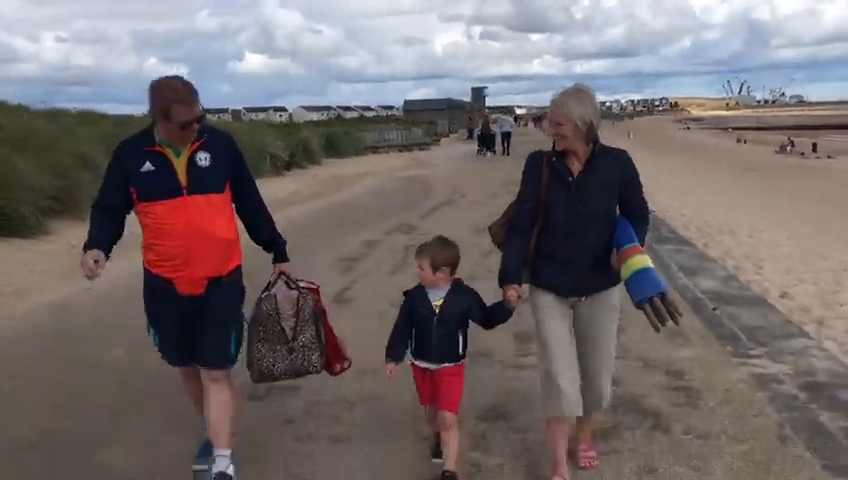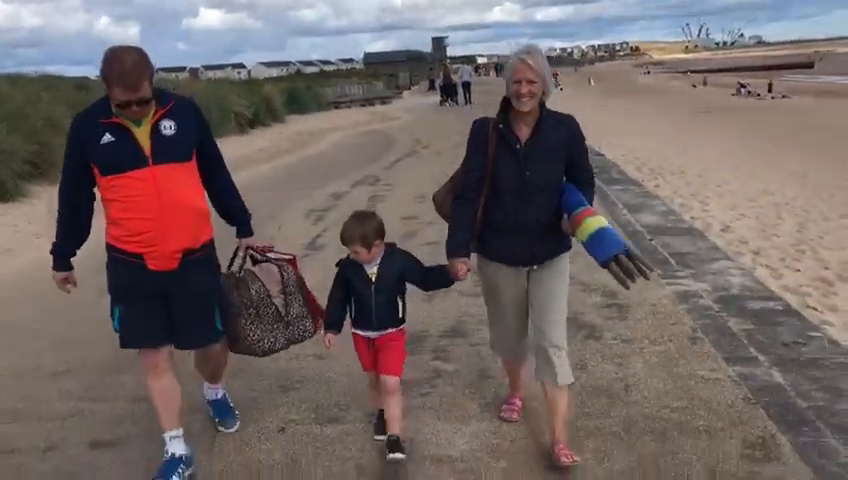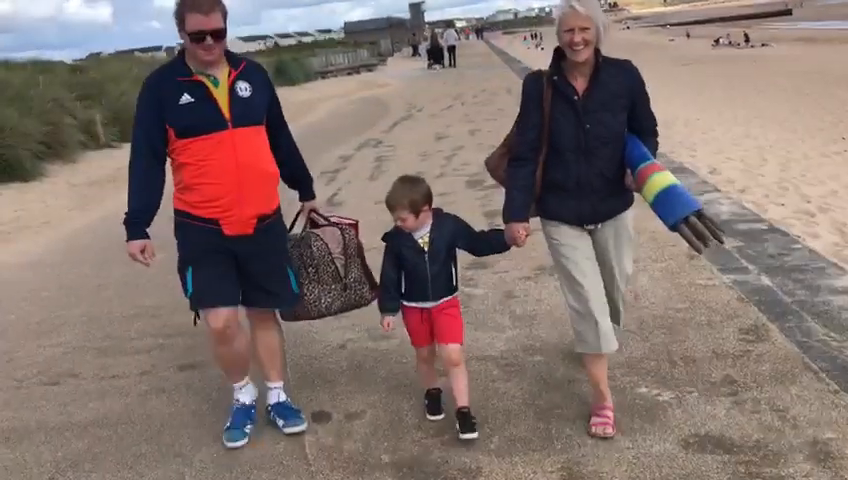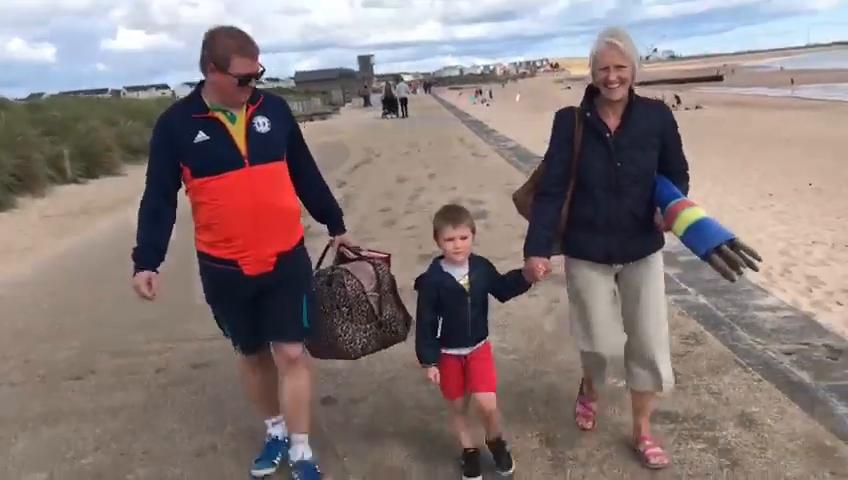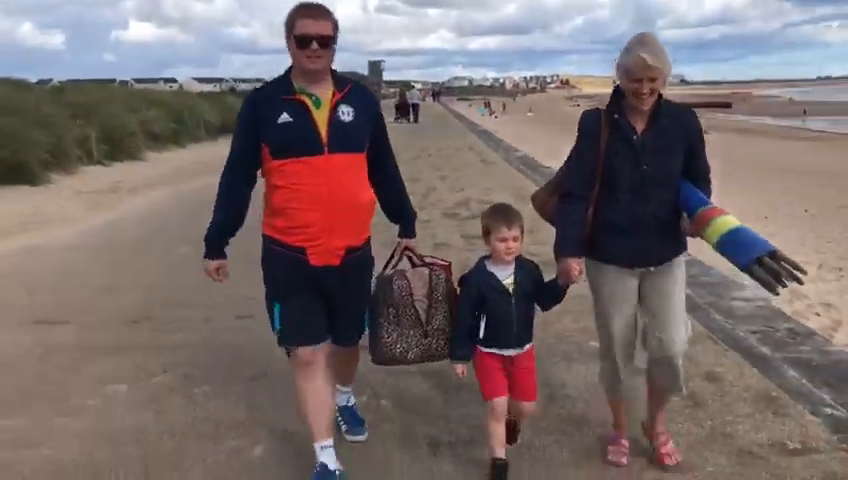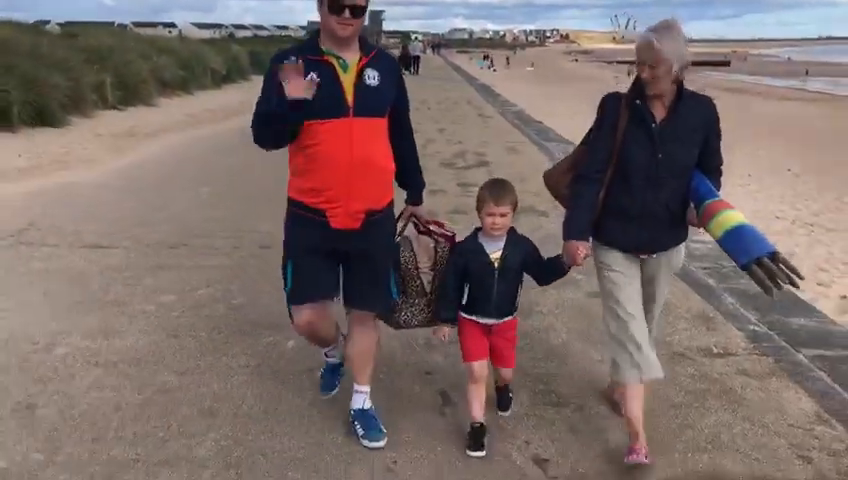
dt=0.7s
person 1, frame 1
left shoulder: (221, 146)
right shoulder: (131, 155)
left elbow: (250, 204)
right elbow: (109, 209)
left wrist: (277, 252)
right wrist: (96, 246)
left hip: (221, 282)
right hip: (165, 286)
left knee: (216, 374)
right knee: (188, 368)
right ankle: (213, 434)
person 1, frame 2
left shoulder: (184, 112)
right shoulder: (88, 128)
left elbow: (216, 175)
right elbow: (74, 197)
left wrist: (242, 226)
right wrist: (63, 256)
left hip: (194, 256)
right hip: (130, 265)
left knee: (211, 344)
right knee: (154, 358)
left ankle: (214, 391)
person 1, frame 3
left shoulder: (253, 75)
right shoulder: (161, 87)
left elbow: (280, 139)
right elbow: (146, 160)
left wrist: (306, 191)
right wrist: (137, 226)
left hip: (264, 221)
right hip: (202, 229)
left knee: (266, 312)
right knee: (220, 320)
left ankle: (276, 397)
right ankle: (243, 397)
person 1, frame 4
left shoulder: (274, 109)
right shoulder: (176, 126)
left elbow: (305, 173)
right elbow: (159, 199)
left wrist: (335, 224)
right wrist: (147, 261)
left hip: (287, 259)
right hip: (225, 269)
left knee: (291, 354)
right knee: (253, 355)
right ankle: (276, 431)
person 1, frame 5
left shoulder: (361, 100)
right shoulder: (263, 104)
left elbow: (384, 169)
right elbow: (237, 178)
left wrist: (406, 225)
right wrist: (216, 242)
left hip: (351, 253)
right hip: (288, 256)
left knee: (346, 342)
right knee: (307, 356)
left ankle: (345, 397)
person 1, frame 6
left shoulder: (385, 66)
right shoulder: (291, 63)
left elbow: (401, 136)
right elbow: (265, 135)
left wrist: (415, 194)
right wrist: (291, 104)
left hip: (373, 218)
right hip: (310, 217)
left knee: (364, 314)
right knee: (305, 318)
left ankle: (361, 403)
right ankle: (333, 351)
person 2, frame 1
left shoulder: (617, 163)
right shoulder: (539, 165)
left elbow: (638, 216)
right elbow: (520, 224)
right wrist: (510, 277)
left hip: (600, 287)
right hip: (549, 287)
left knee: (595, 369)
right knee: (558, 373)
left ankle: (584, 435)
person 2, frame 2
left shoulder: (565, 129)
right shoulder: (485, 131)
left elbow: (583, 182)
right elbow: (467, 193)
right wrist: (457, 249)
left hip: (551, 253)
right hip: (498, 254)
left knee: (551, 339)
right knee: (508, 331)
left ankle: (559, 439)
right ankle: (515, 390)
person 2, frame 3
left shoulder: (624, 76)
right shoulder: (539, 86)
left elbow: (646, 133)
right elbow: (523, 154)
right wrist: (515, 213)
left hip: (613, 209)
right hip: (561, 216)
left knee: (612, 289)
right knee: (587, 302)
left ankle: (596, 341)
right ankle: (602, 398)
person 2, frame 4
left shoulder: (657, 117)
right shoulder: (570, 122)
left elbow: (677, 175)
right elbow: (551, 189)
right wrist: (537, 248)
left hip: (643, 251)
right hip: (586, 254)
left knee: (649, 343)
right knee: (601, 343)
left ankle: (642, 431)
right ankle: (588, 389)
person 2, frame 5
left shoulder: (682, 121)
right shoulder: (596, 125)
left elbow: (699, 179)
right elbow: (575, 190)
right wrist: (567, 250)
left hip: (666, 256)
right hip: (609, 257)
left knee: (669, 346)
right knee: (616, 347)
left ankle: (657, 423)
right ankle: (619, 429)
person 2, frame 6
left shoulder: (701, 112)
right shoulder: (616, 109)
left elbow: (710, 171)
right elbow: (589, 174)
right wrist: (575, 233)
left hip: (667, 242)
right hip: (615, 241)
left knee: (643, 325)
right knee: (629, 332)
left ankle: (617, 385)
person 3, frame 1
left shoulder: (464, 296)
right shoulder: (415, 297)
left elbow: (486, 318)
right elbow: (402, 328)
left wrist: (506, 305)
right wrist: (393, 357)
left hip: (451, 367)
right hip: (421, 366)
left knee: (448, 418)
right knee: (431, 411)
right ankle: (440, 436)
person 3, frame 2
left shoulder: (399, 261)
right shoulder: (348, 268)
left elbow: (425, 279)
right elbow: (338, 299)
left wrist: (449, 273)
right wrist: (332, 328)
left hip: (392, 334)
right hip: (362, 335)
left knee: (390, 384)
right knee: (374, 381)
left ankle: (394, 437)
right ankle: (382, 414)
person 3, frame 3
left shoulder: (449, 225)
right shoulder: (396, 240)
left elbow: (478, 244)
right elbow: (389, 276)
left wrist: (506, 236)
right wrist: (388, 309)
left hip: (447, 303)
right hip: (413, 307)
left knee: (453, 355)
right knee: (425, 354)
left ankle: (463, 410)
right ankle: (432, 392)
person 3, frame 4
left shoulder: (482, 268)
right shoulder: (432, 280)
left elbow: (502, 289)
right elbow: (425, 322)
left wrist: (526, 276)
right wrist: (428, 360)
left hip: (479, 348)
right hip: (447, 353)
left knee: (487, 404)
right knee: (459, 406)
left ankle: (495, 440)
right ankle: (469, 451)
person 3, frame 5
left shoulder: (529, 271)
right shoulder: (477, 278)
left elbow: (545, 300)
right elbow: (464, 319)
left wrist: (562, 282)
right wrist: (460, 355)
left hip: (522, 351)
right hip: (488, 352)
left knee: (527, 407)
right knee: (497, 408)
left ankle: (511, 420)
person 3, frame 6
left shoulder: (522, 247)
right shoulder: (466, 249)
left elbow: (542, 275)
right elbow: (450, 283)
left wrist: (564, 261)
right wrist: (445, 319)
left hip: (505, 321)
right hip: (471, 320)
left knee: (505, 371)
right knee: (477, 374)
left ankle: (502, 386)
